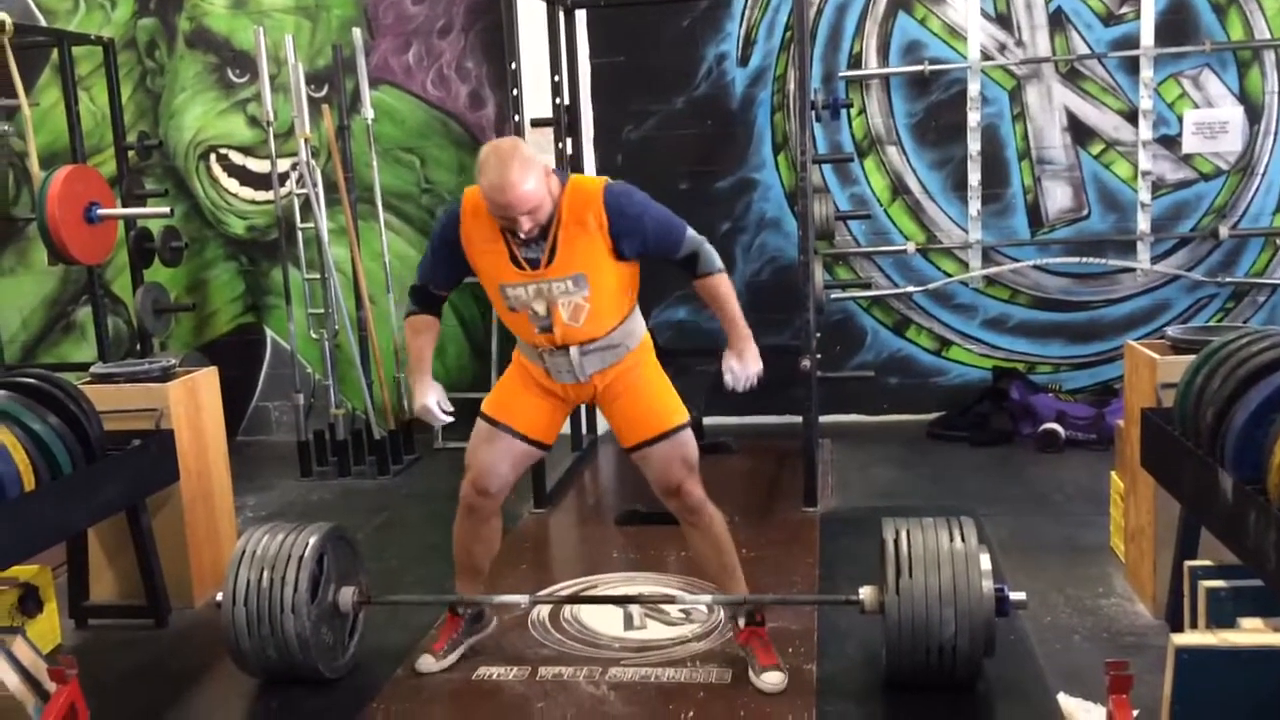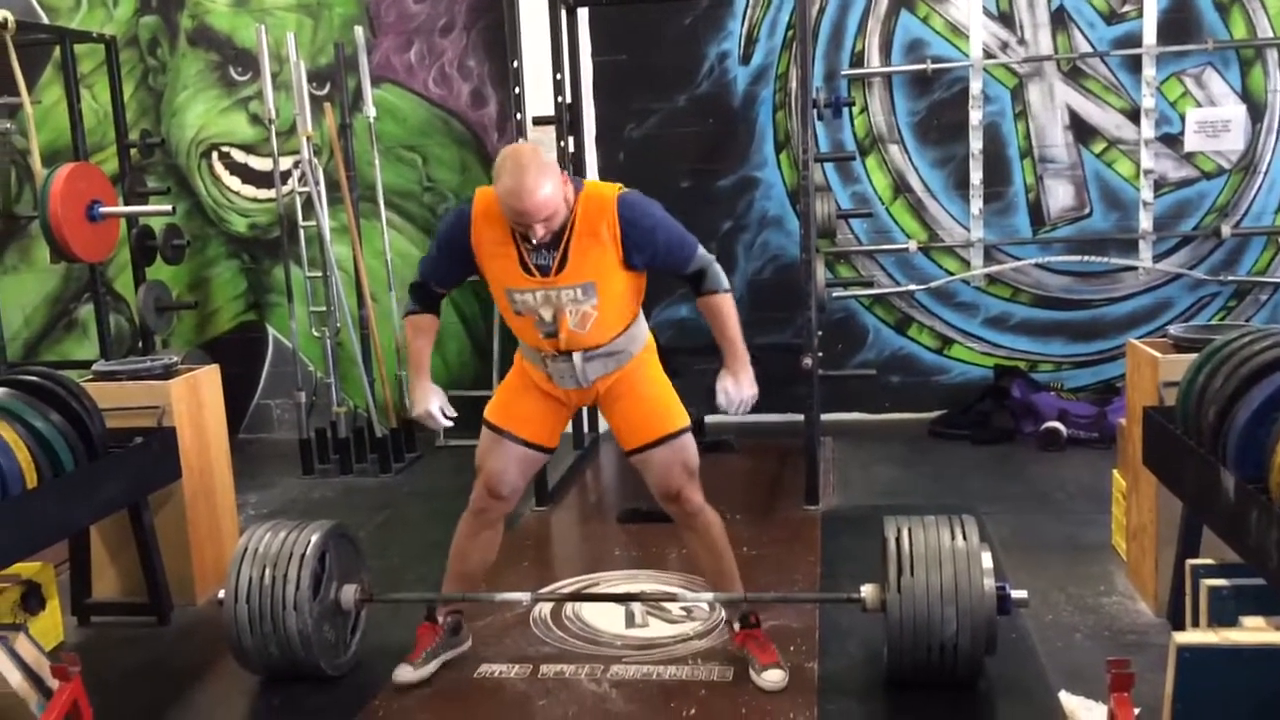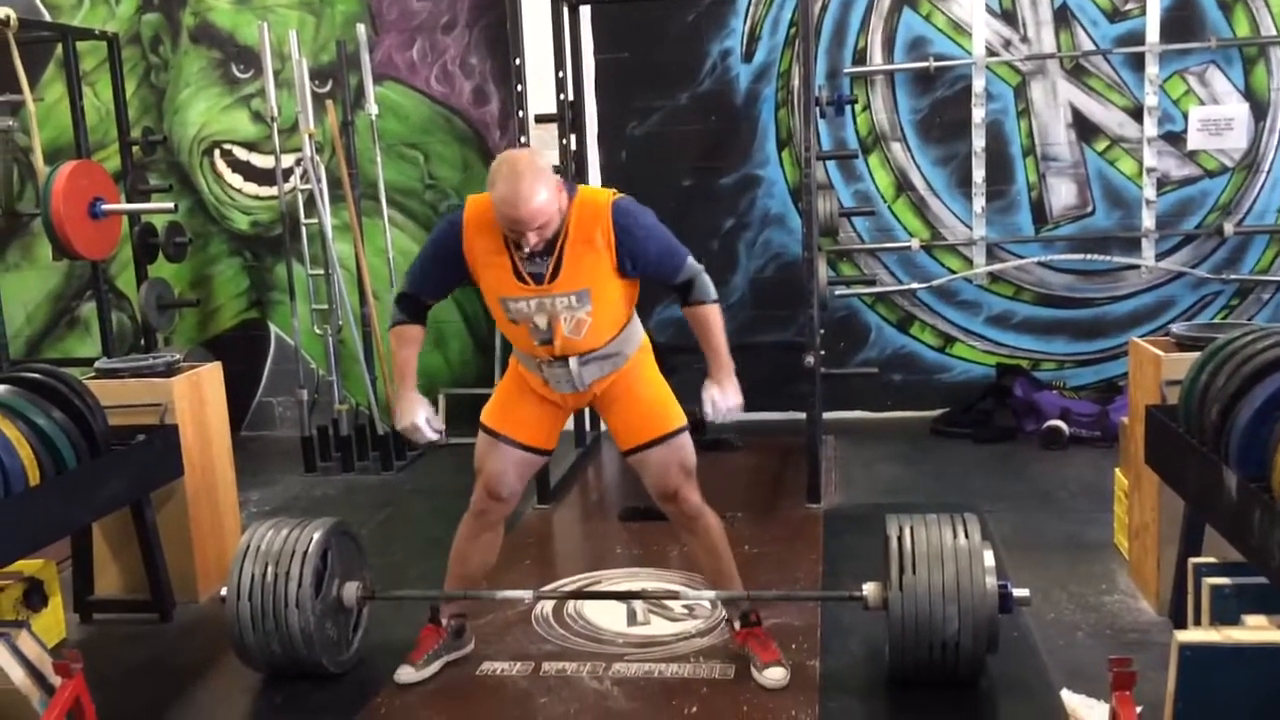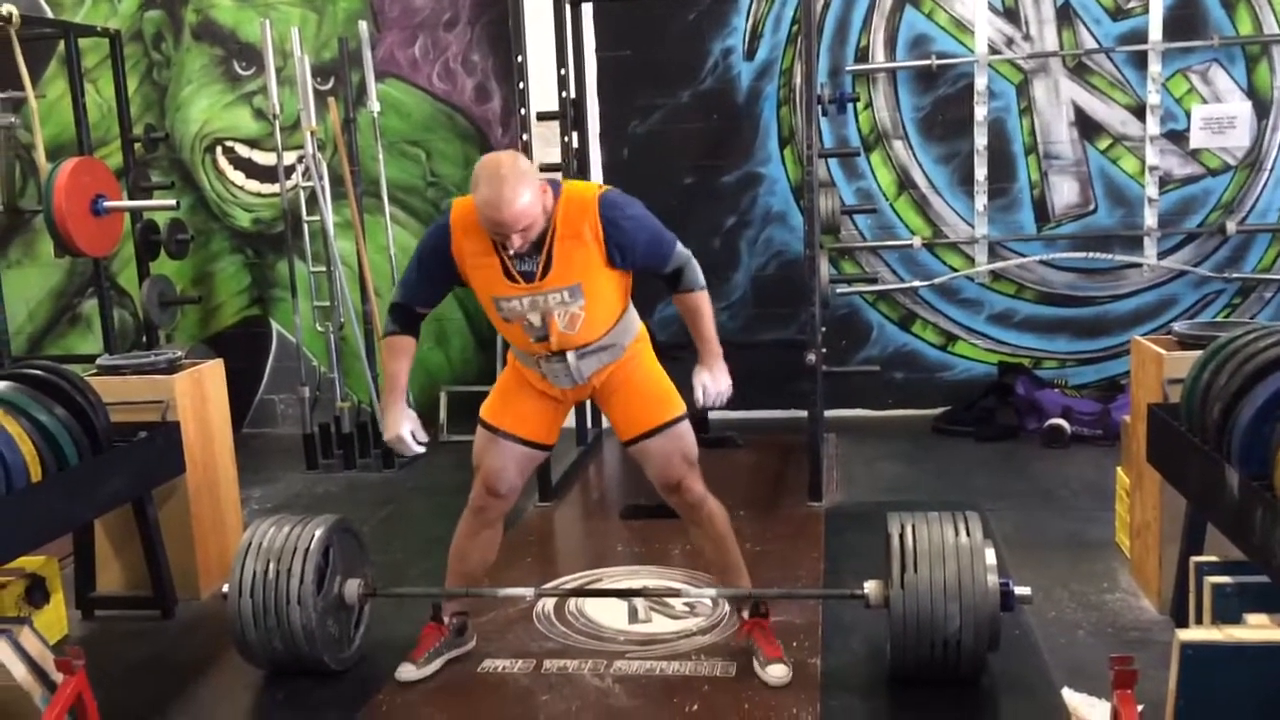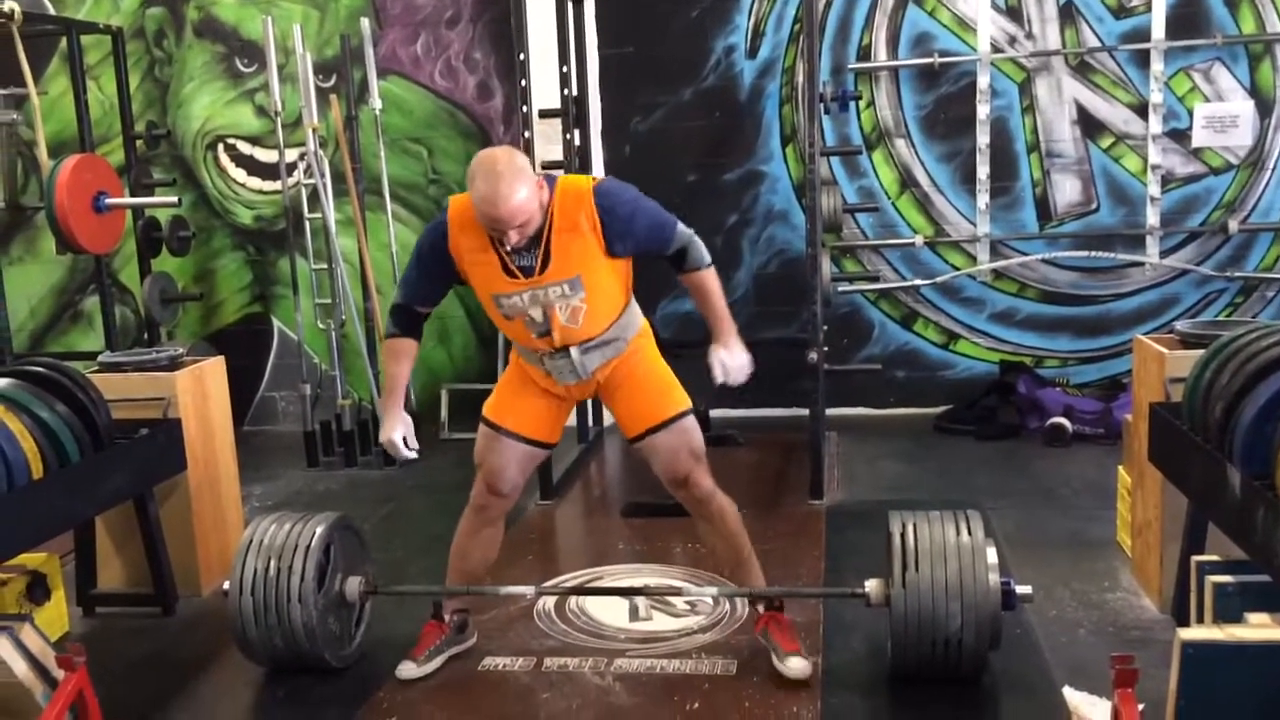
dt=0.1s
person 1, frame 1
left shoulder: (609, 205)
right shoulder: (464, 221)
left elbow: (695, 254)
right elbow: (425, 297)
left wrist: (739, 342)
right wrist: (420, 377)
left hip: (621, 360)
right hip: (537, 367)
left knee: (685, 493)
right knee: (479, 491)
left ankle: (749, 627)
right ankle: (466, 615)
person 1, frame 2
left shoulder: (620, 212)
right shoulder: (472, 222)
left elbow: (702, 270)
right elbow: (425, 294)
left wrist: (737, 362)
right wrist: (421, 380)
left hip: (623, 363)
right hip: (540, 370)
left knee: (684, 498)
right knee: (489, 498)
left ankle: (746, 628)
right ankle: (444, 625)
person 1, frame 3
left shoulder: (614, 219)
right shoulder: (463, 230)
left elbow: (692, 282)
right elbow: (411, 303)
left wrist: (722, 373)
right wrist: (406, 391)
left hip: (620, 365)
right hip: (535, 373)
left knee: (682, 499)
right knee: (489, 501)
left ankle: (746, 627)
right ankle: (447, 627)
person 1, frame 4
left shoulder: (602, 212)
right shoulder: (453, 233)
left elbow: (679, 268)
right elbow: (405, 312)
left wrist: (711, 358)
right wrist: (393, 403)
left hip: (618, 356)
right hip: (533, 369)
left knee: (686, 488)
right knee: (488, 497)
left ankle: (753, 620)
right ankle: (449, 625)
person 1, frame 5
left shoulder: (599, 203)
right shoulder: (451, 230)
left elbow: (685, 249)
right elbow: (406, 315)
left wrist: (725, 337)
right wrist: (392, 407)
left hip: (621, 352)
right hip: (536, 366)
left knee: (694, 484)
right knee: (490, 493)
left ankle: (769, 615)
right ankle: (451, 623)
